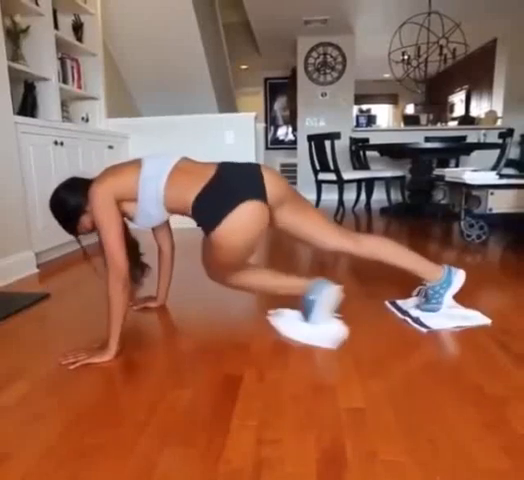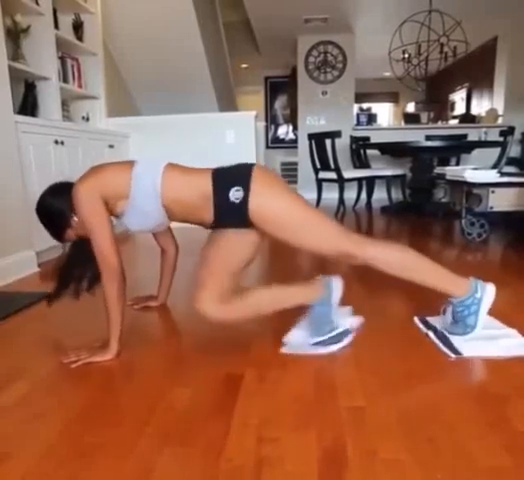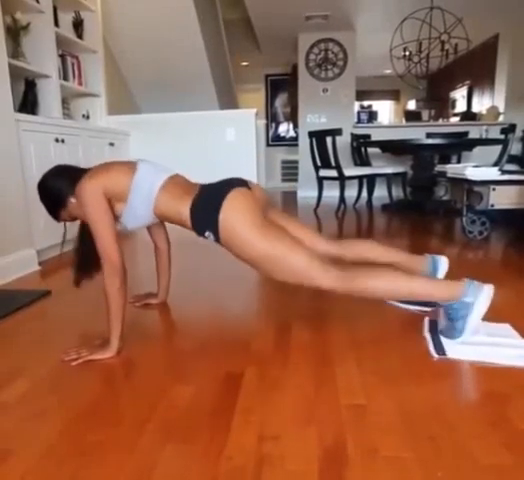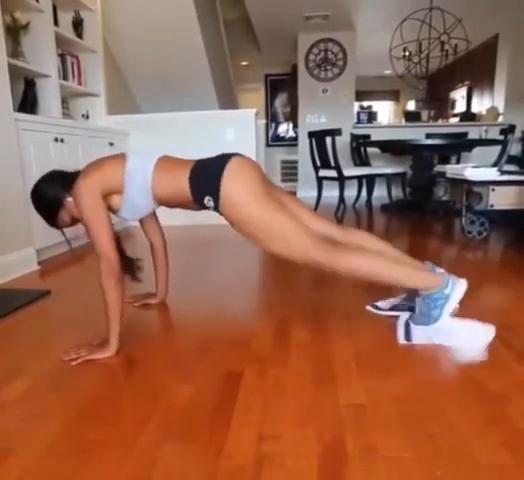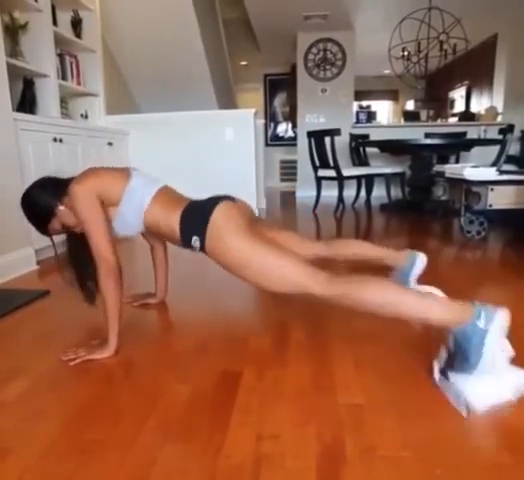
dt=0.7s
person 1, frame 1
left shoulder: (101, 192)
right shoulder: (133, 184)
left elbow: (119, 270)
right elbow: (165, 242)
left wrist: (110, 347)
right wrist: (159, 298)
left hip: (233, 206)
right hip: (252, 176)
left knee: (219, 270)
right knee: (344, 239)
left ankle: (312, 290)
right ankle: (440, 276)
person 1, frame 2
left shoulder: (87, 190)
right shoulder: (123, 198)
left elbow: (112, 269)
right elbow: (168, 244)
left wrist: (111, 345)
right wrist: (160, 297)
left hip: (244, 189)
right hip: (234, 212)
left knee: (352, 248)
right knee: (211, 306)
left ankle: (467, 291)
right ankle: (318, 294)
person 1, frame 3
left shoulder: (89, 187)
right shoulder: (121, 181)
left elbow: (113, 266)
right elbow: (159, 237)
left wrist: (113, 343)
right wrist: (160, 294)
left hip: (226, 212)
right hip: (233, 196)
left knee: (330, 278)
right knee: (328, 249)
left ankle: (460, 294)
right ankle: (425, 264)
person 1, frame 4
left shoulder: (85, 187)
right shoulder: (117, 181)
left elbow: (109, 264)
right elbow: (155, 235)
left wrist: (111, 344)
right wrist: (159, 294)
left hip: (224, 181)
right hip: (231, 172)
left knee: (322, 252)
right knee: (331, 232)
left ankle: (435, 287)
right ankle: (425, 272)
person 1, frame 5
left shoulder: (86, 189)
right shoulder: (108, 184)
left elbow: (109, 265)
right elbow: (155, 223)
left wrist: (111, 343)
right wrist: (160, 293)
left hip: (212, 226)
right hip: (220, 212)
left knee: (322, 285)
right knee: (312, 251)
left ankle: (470, 319)
right ankle: (404, 260)
